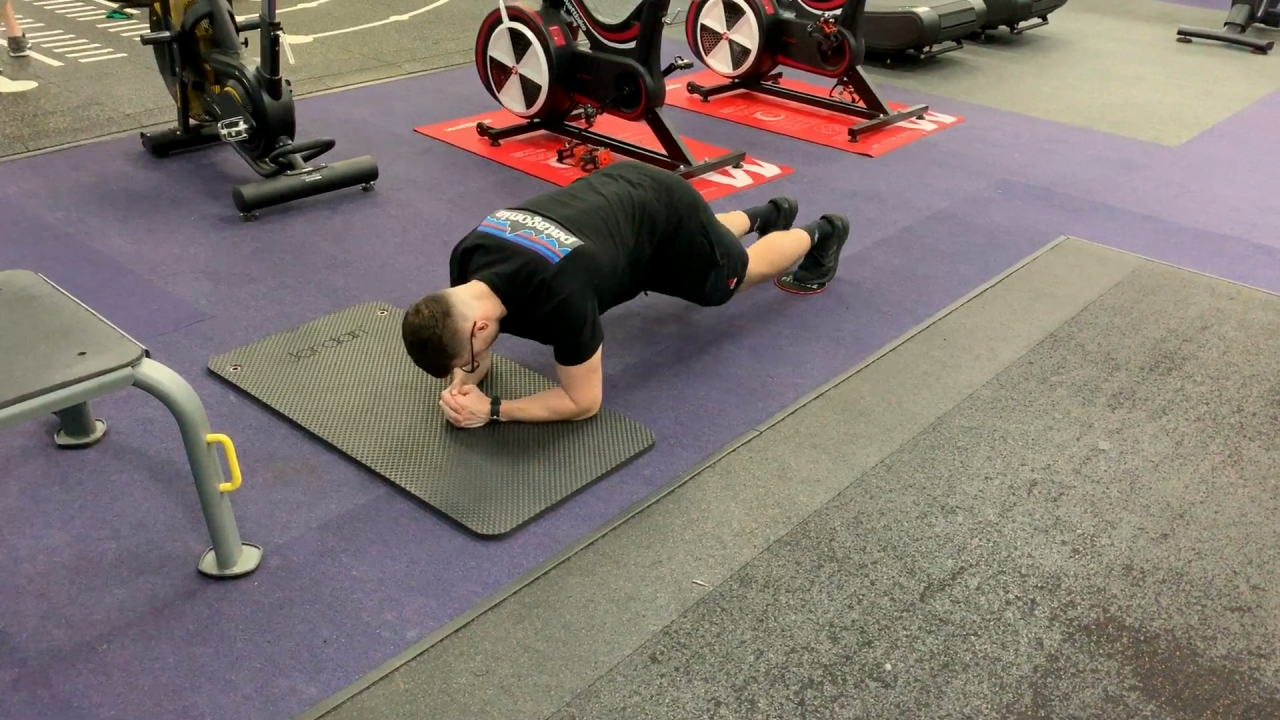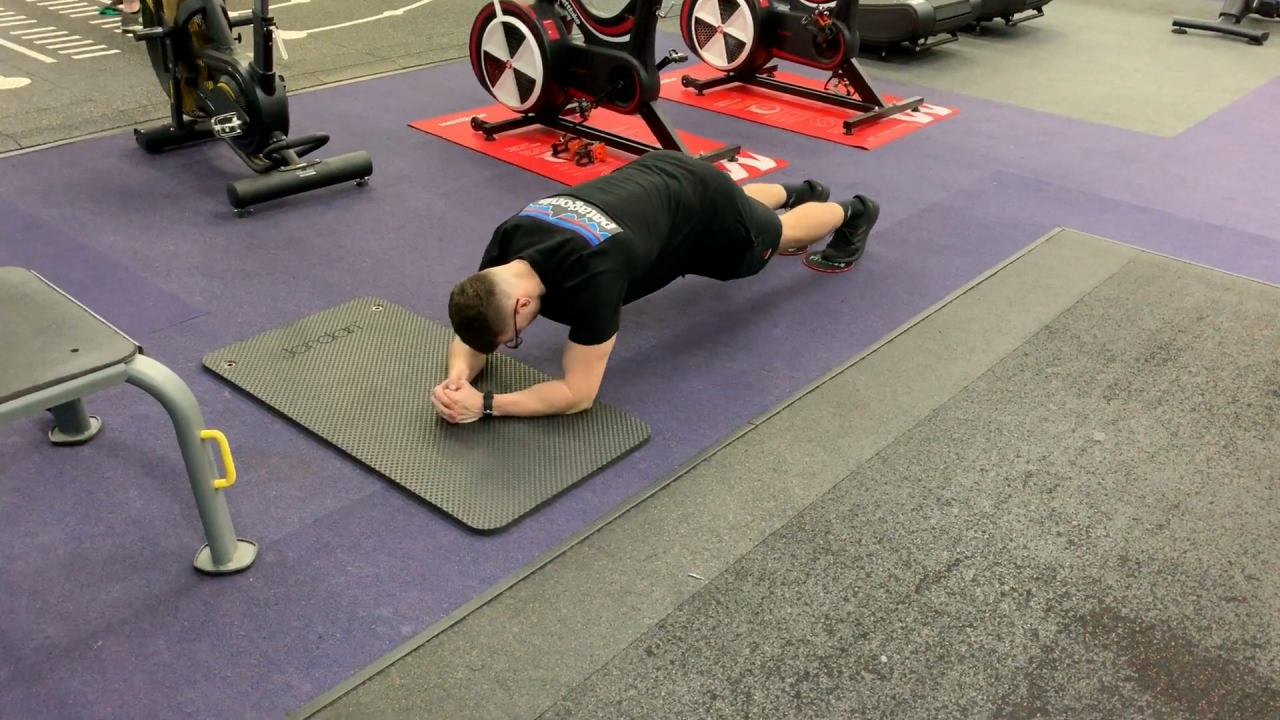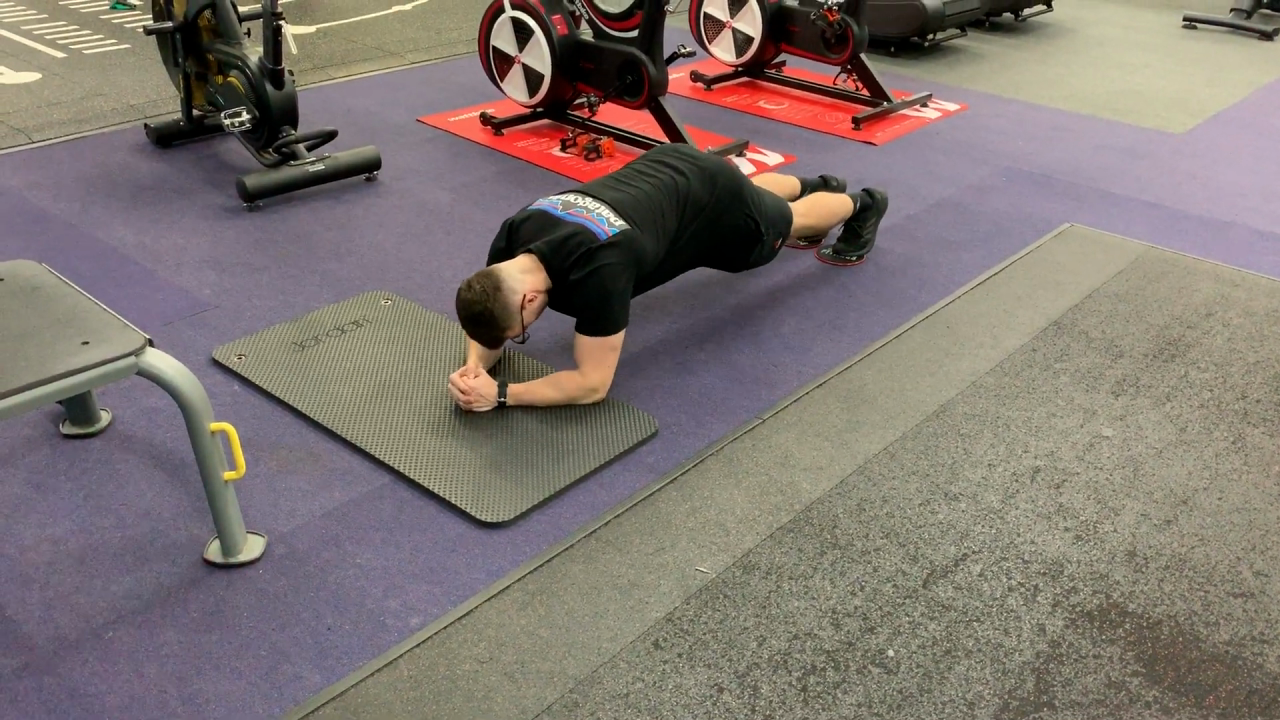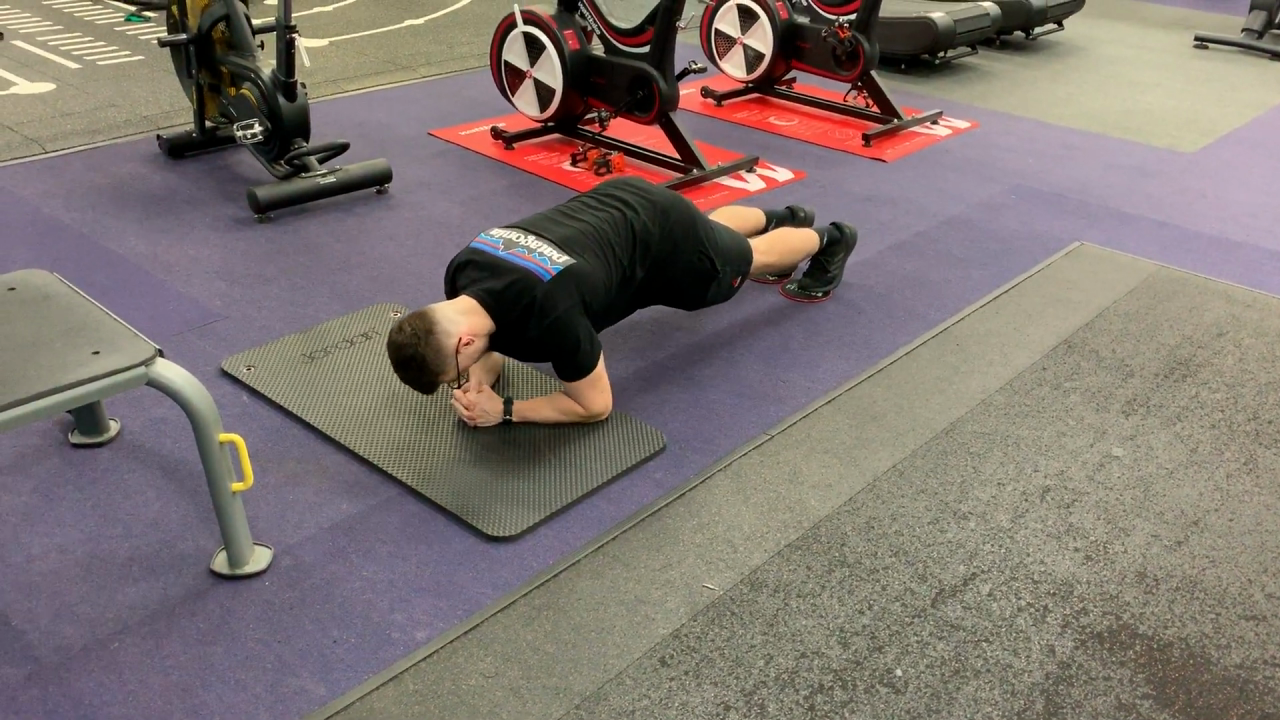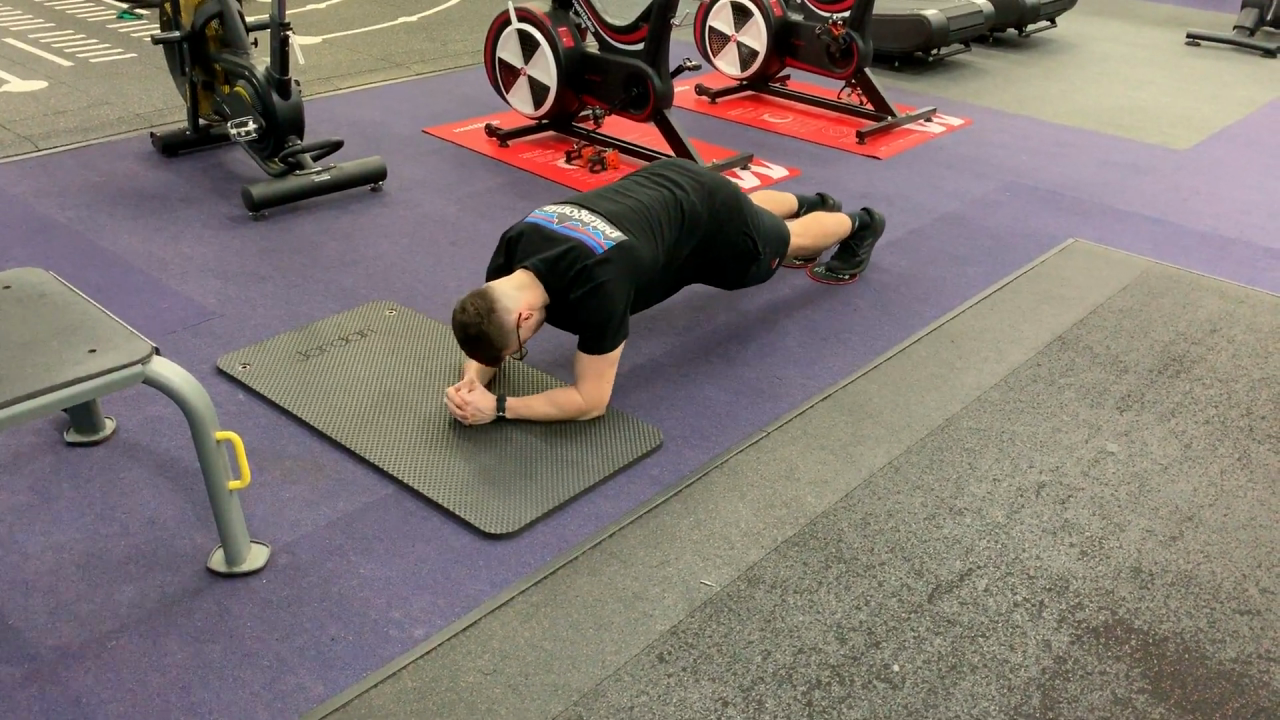
dt=1s
person 1, frame 1
left shoulder: (558, 296)
right shoulder: (468, 260)
left elbow: (583, 402)
right elbow: (469, 346)
left wrist: (491, 409)
right wrist: (460, 386)
left hip: (665, 209)
right hip: (621, 188)
left knee: (739, 273)
right knee: (712, 242)
left ankle: (820, 234)
right ankle: (768, 213)
person 1, frame 2
left shoulder: (589, 278)
right shoulder: (507, 243)
left elbow: (578, 394)
right elbow: (472, 336)
left wrist: (485, 405)
right wrist: (457, 379)
left hip: (703, 203)
right hip: (656, 176)
left knee: (781, 234)
right knee: (741, 203)
left ankle: (852, 213)
right ankle: (799, 192)
person 1, frame 3
left shoulder: (597, 274)
right shoulder: (513, 238)
left elbow: (592, 384)
right elbow: (490, 322)
left wrist: (500, 394)
right wrist: (475, 366)
left hip: (712, 198)
right hip: (667, 169)
left knee: (789, 220)
right knee: (760, 195)
left ankle: (861, 205)
right ankle: (819, 186)
person 1, frame 4
left shoulder: (549, 313)
right shoulder: (463, 274)
left elbow: (596, 406)
right elbow: (493, 349)
left wrist: (504, 409)
right wrist: (479, 383)
left hip: (666, 238)
right hip: (620, 203)
left knee: (750, 259)
right knee: (716, 230)
left ankle: (829, 240)
right ankle: (784, 217)
person 1, frame 5
left shoulder: (595, 288)
right shoulder: (514, 249)
left elbow: (590, 401)
right elbow: (490, 330)
left wrist: (498, 408)
right wrist: (473, 380)
left hip: (709, 214)
right hip: (665, 184)
left knee: (788, 241)
right knee: (752, 210)
left ankle: (859, 224)
right ankle: (812, 204)
